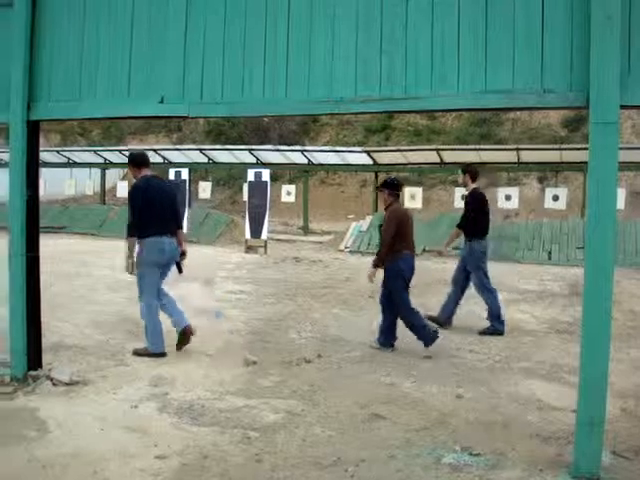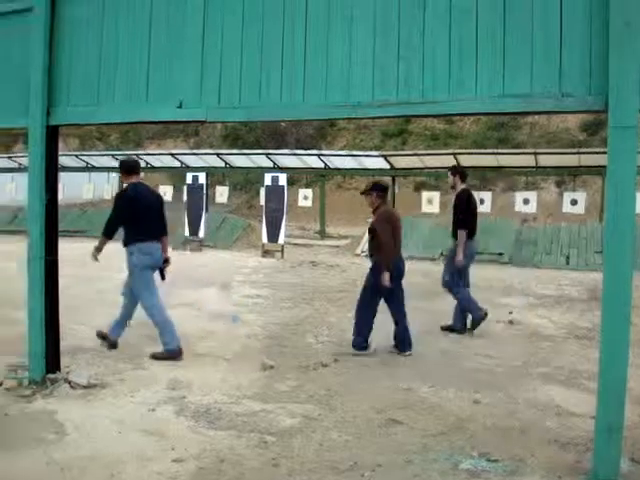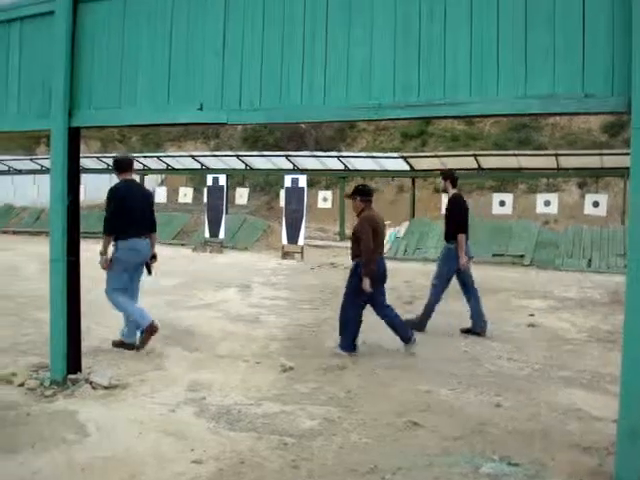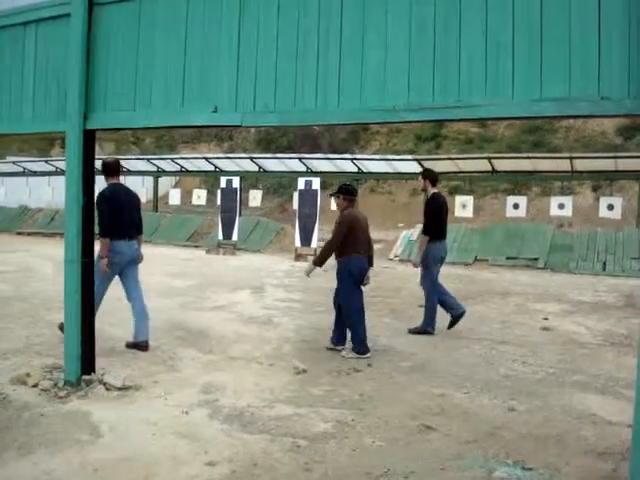
dt=0.3s
person 1, frame 1
left shoulder: (138, 189)
right shoulder: (167, 186)
left elbow: (134, 225)
right elbow: (177, 219)
right wrist: (181, 246)
left hip: (151, 246)
right hip: (170, 245)
left knee: (147, 297)
right knee: (157, 291)
left ankle: (154, 347)
right ankle: (183, 326)
person 1, frame 2
left shoulder: (125, 194)
right shoulder: (154, 194)
left elbow: (113, 224)
right elbow: (163, 227)
left wrist: (98, 248)
right wrist: (165, 253)
left hip: (139, 251)
right hip: (155, 250)
left knee: (150, 300)
right knee: (130, 293)
left ankle: (172, 347)
right ankle: (113, 335)
person 1, frame 3
left shoulder: (116, 191)
right shoulder: (146, 192)
left elbow: (110, 225)
right elbow: (152, 225)
left wrist: (104, 252)
right wrist: (152, 249)
left hip: (126, 246)
right hip: (143, 246)
left knee: (114, 292)
right knee: (130, 293)
left ankle: (147, 324)
right ankle: (130, 338)
person 1, frame 4
left shoulder: (105, 195)
right shoulder: (133, 195)
left elbow: (105, 228)
left wrist: (103, 256)
right wrist: (137, 250)
left hip: (115, 248)
right hip: (131, 248)
left knee: (94, 292)
right knee: (135, 294)
right ankle: (141, 338)
person 2, frame 1
left shoulder: (393, 213)
right shoulder: (402, 211)
left elbow: (386, 242)
left wrist: (375, 266)
left hip: (396, 263)
right hip: (405, 260)
left knee: (401, 305)
right knee: (390, 303)
left ankle: (429, 336)
right ankle: (385, 341)
person 2, frame 2
left shoulder: (382, 214)
right shoulder: (390, 213)
left elbow: (386, 244)
left wrist: (385, 271)
left hip: (384, 265)
right hip: (396, 263)
left knee: (366, 304)
right knee: (397, 306)
left ankle: (360, 344)
right ankle: (403, 346)
person 2, frame 3
left shoulder: (365, 219)
right shoulder: (375, 217)
left elbow: (367, 249)
left wrist: (365, 276)
left hip: (364, 267)
right hip: (378, 265)
left knee: (350, 307)
right knee: (380, 305)
left ankle: (347, 346)
right ankle: (407, 336)
person 2, frame 4
left shoulder: (346, 216)
right shoulder: (361, 216)
left elbow: (332, 244)
right elbow: (369, 244)
left wrist: (314, 264)
right wrist: (368, 268)
left hip: (349, 265)
right hip: (360, 264)
left knee: (352, 307)
right knee: (341, 303)
left ankle: (361, 349)
right ankle: (338, 341)
person 3, frame 1
left shoulder: (473, 197)
right shoulder: (477, 195)
left elbow: (463, 224)
left wrist: (446, 245)
left hip: (475, 246)
right hip: (472, 244)
left knee: (483, 285)
right knee: (459, 282)
left ankle: (497, 325)
right ankle: (444, 317)
person 3, frame 2
left shoulder: (462, 196)
right shoulder: (468, 195)
left elbow: (462, 226)
left wrist: (459, 251)
left hip: (462, 245)
right hip: (466, 245)
left knee: (449, 281)
right knee: (460, 283)
left ankle: (477, 312)
right ankle: (459, 324)
person 3, frame 3
left shoulder: (454, 201)
right shoulder: (459, 199)
left elbow: (460, 230)
left wrist: (462, 255)
left hip: (453, 249)
right hip: (460, 249)
left knee: (438, 285)
right knee: (468, 287)
left ankle: (420, 322)
right ankle: (479, 325)
person 3, frame 4
left shoulder: (432, 201)
right shoulder: (441, 199)
left elbow: (427, 230)
left wrist: (418, 255)
left hip: (433, 248)
right hip: (441, 246)
left knee: (429, 286)
right knee: (431, 283)
left ankle: (427, 326)
right ankle: (456, 309)
